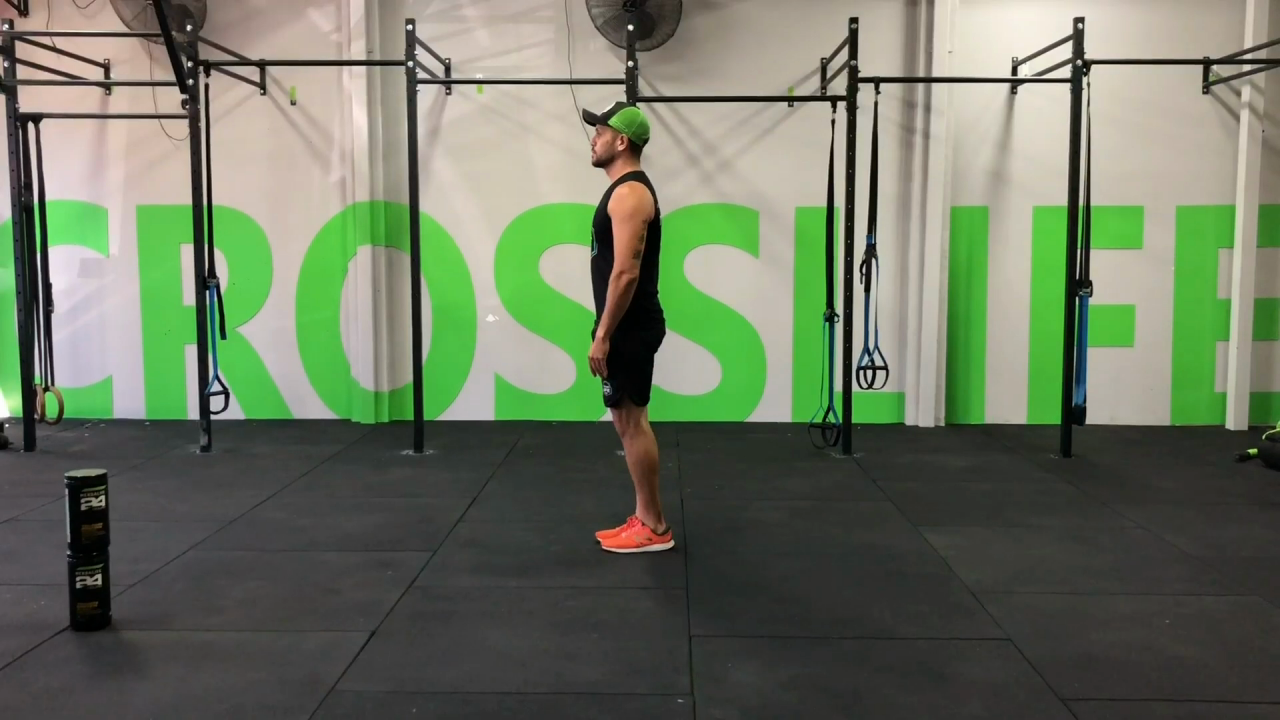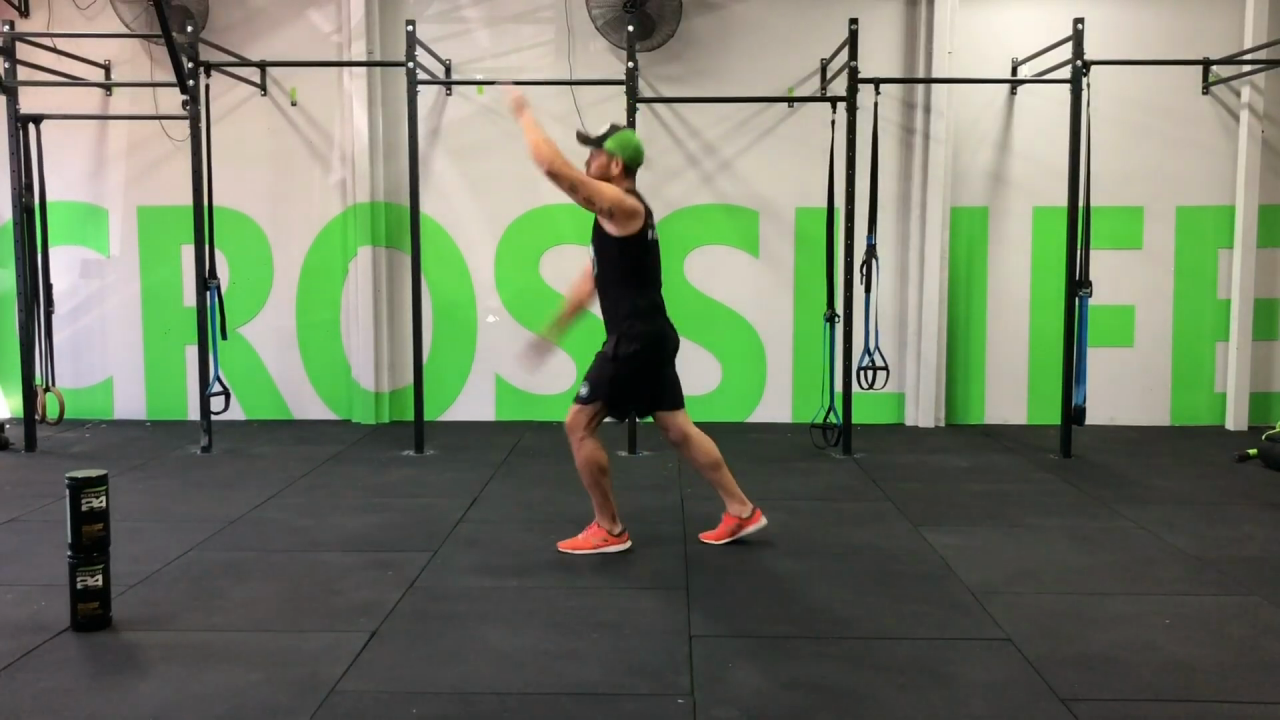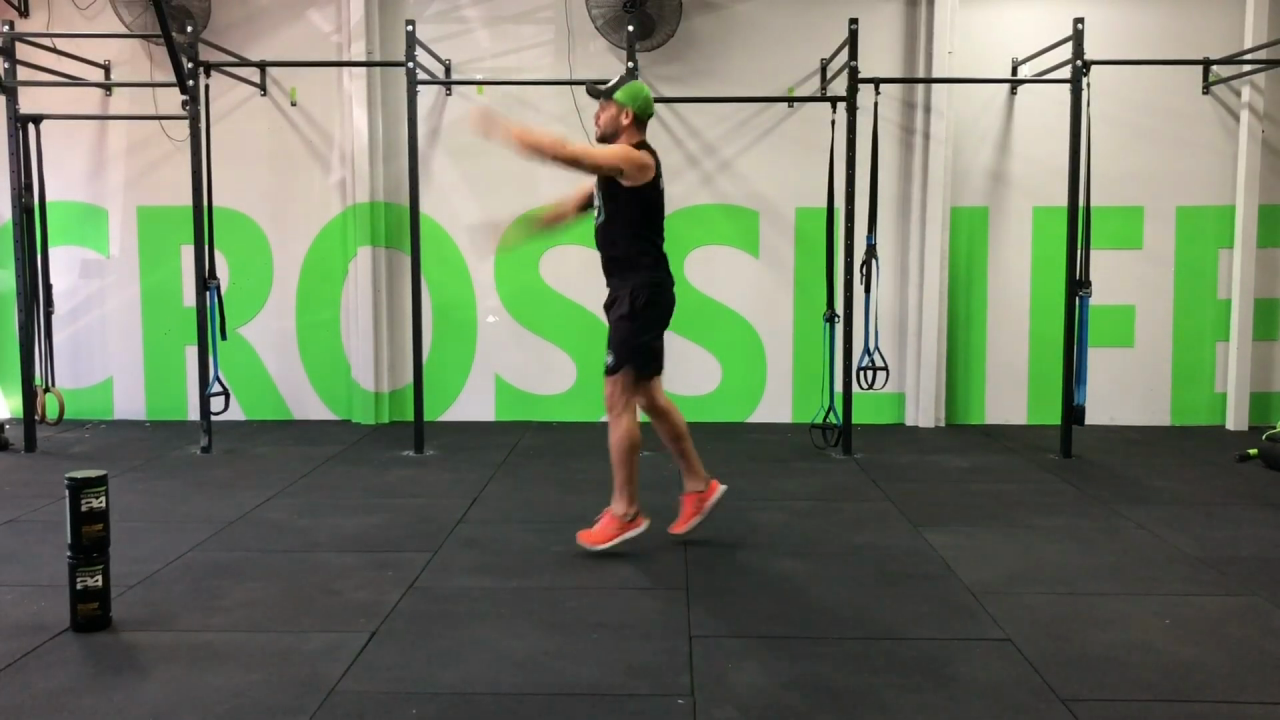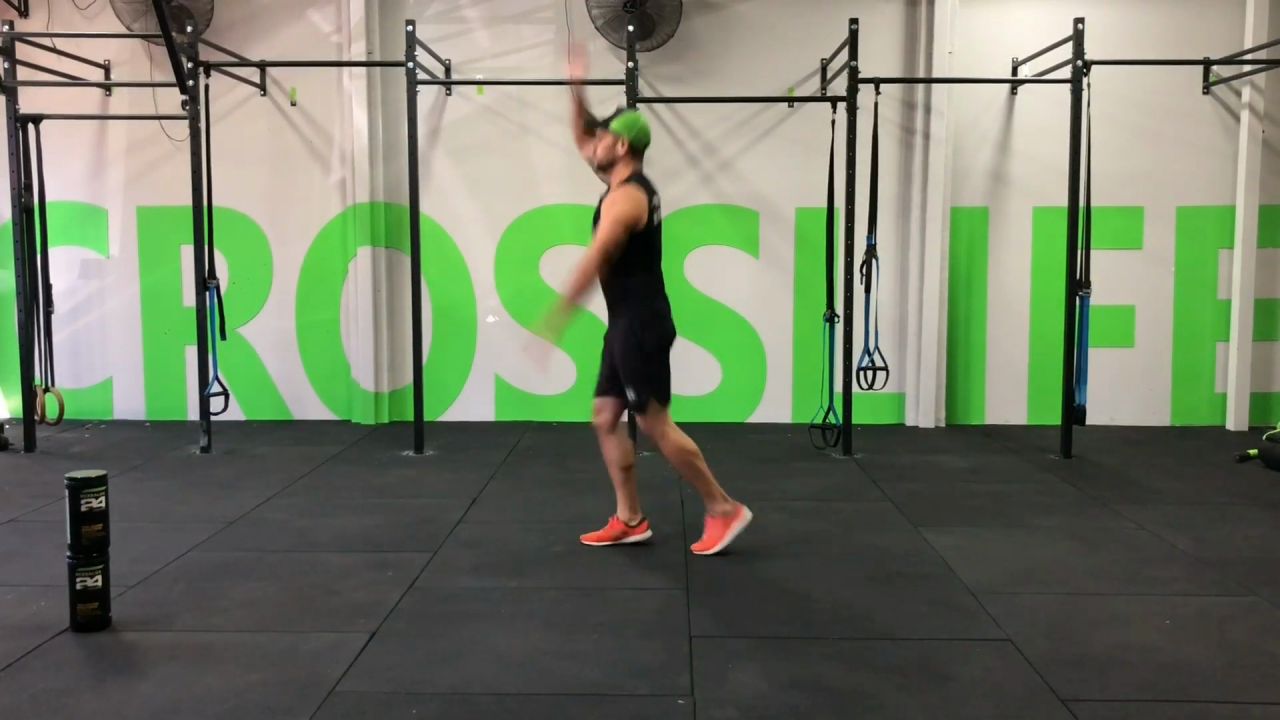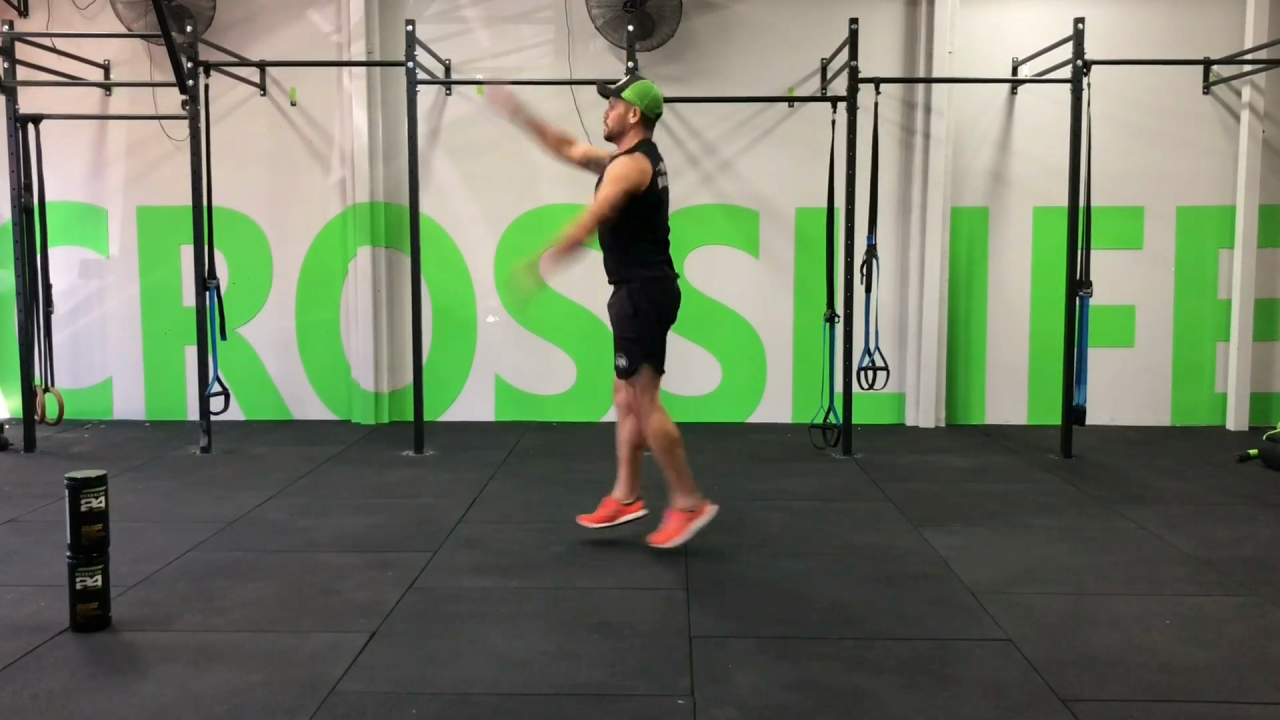
dt=0.7s
person 1, frame 1
left shoulder: (629, 193)
right shoulder: (627, 190)
left elbow: (625, 273)
left wrist: (603, 335)
right wrist: (608, 332)
left hip: (631, 328)
right hip: (628, 326)
left knee: (630, 423)
right knee: (630, 423)
left ankle: (654, 527)
right ankle: (646, 519)
person 1, frame 2
left shoulder: (622, 206)
right shoulder: (618, 214)
left elbow: (553, 166)
right elbow: (590, 283)
left wrist: (525, 116)
right wrist: (551, 332)
left hip: (636, 339)
right hip: (648, 335)
left knee: (578, 427)
right knee: (678, 429)
left ankle: (608, 529)
right ankle: (740, 511)
person 1, frame 3
left shoulder: (635, 159)
right shoulder: (619, 166)
left elbow: (565, 148)
right elbow: (576, 203)
left wrist: (502, 130)
left hip: (642, 294)
right hip: (629, 295)
left knee: (619, 401)
right knee: (648, 396)
left ankle: (625, 512)
right ankle: (699, 485)
person 1, frame 4
left shoulder: (625, 197)
right shoulder: (627, 182)
left elbow: (590, 267)
right elbow: (585, 139)
left wrist: (553, 322)
right wrist: (576, 88)
left hip: (641, 325)
right hip: (628, 323)
left knee: (657, 427)
right knee: (606, 420)
left ankle: (724, 510)
right ankle: (628, 518)
person 1, frame 5
left shoulder: (630, 164)
right shoulder: (635, 157)
left elbow: (586, 225)
right elbow: (572, 145)
left wrist: (539, 264)
right wrist: (518, 112)
left hip: (646, 295)
right hip: (638, 292)
left knee: (642, 402)
right knee: (629, 398)
left ankle: (688, 502)
right ankle: (626, 496)
